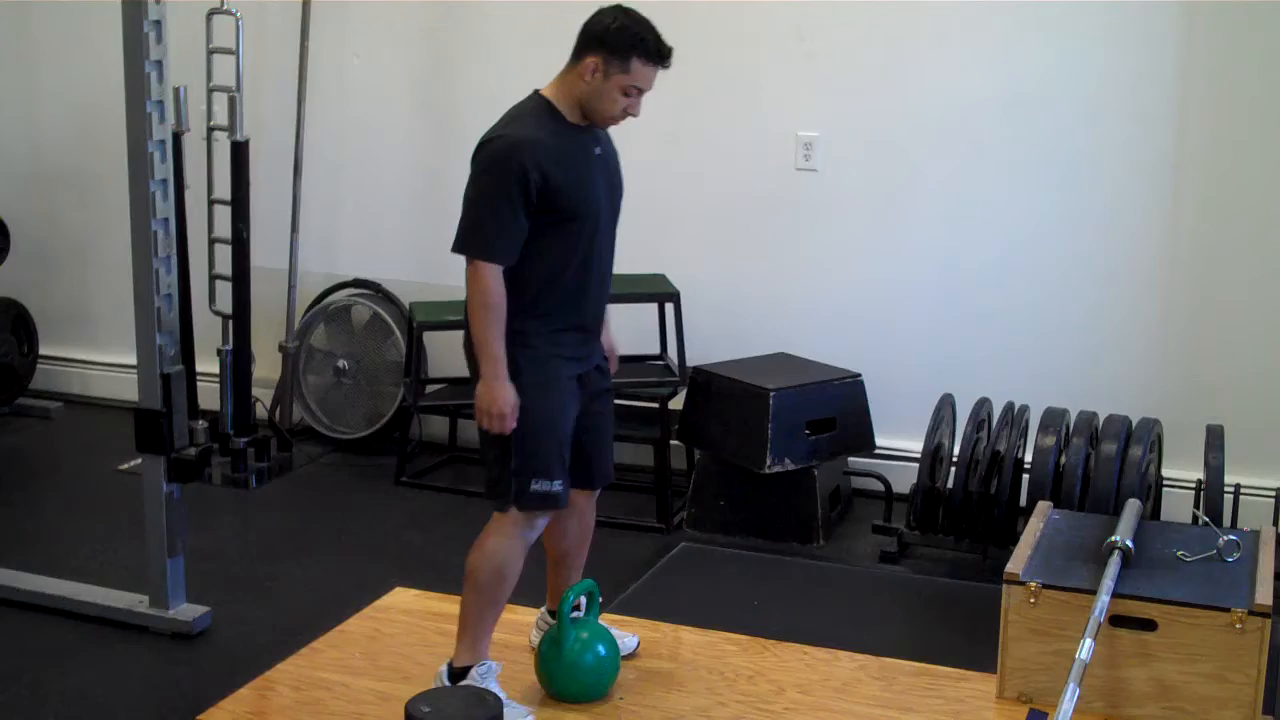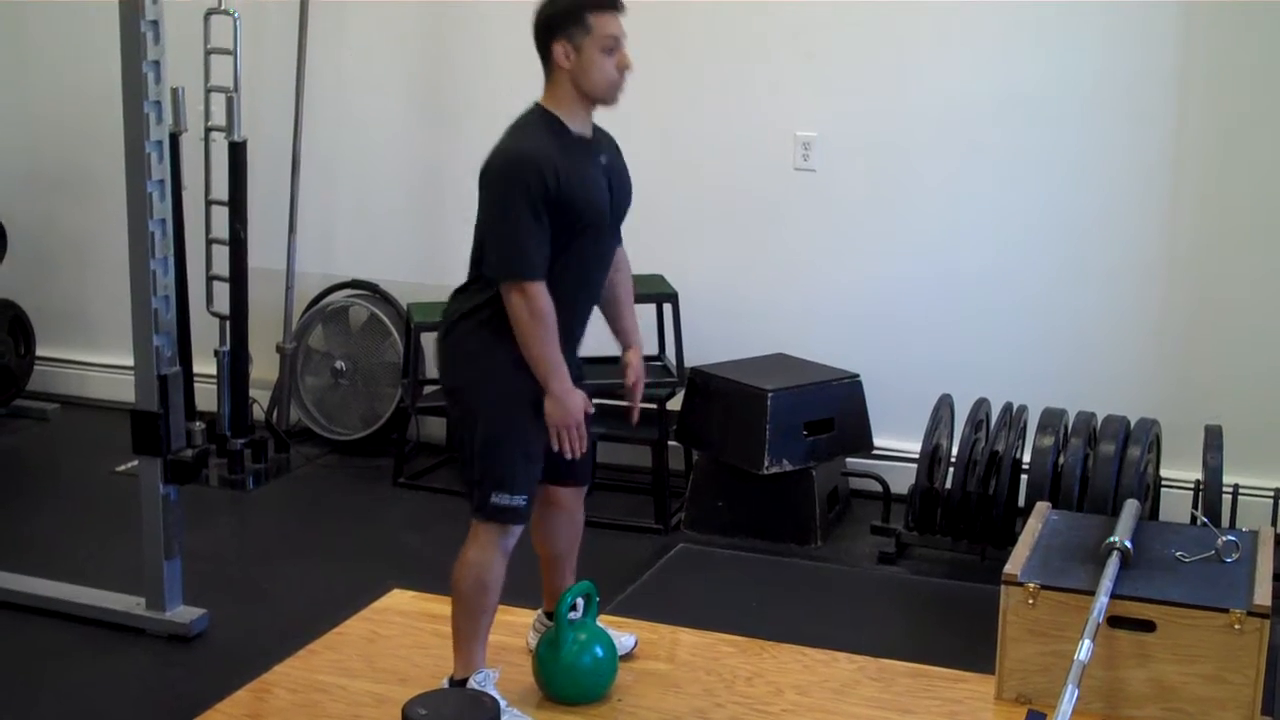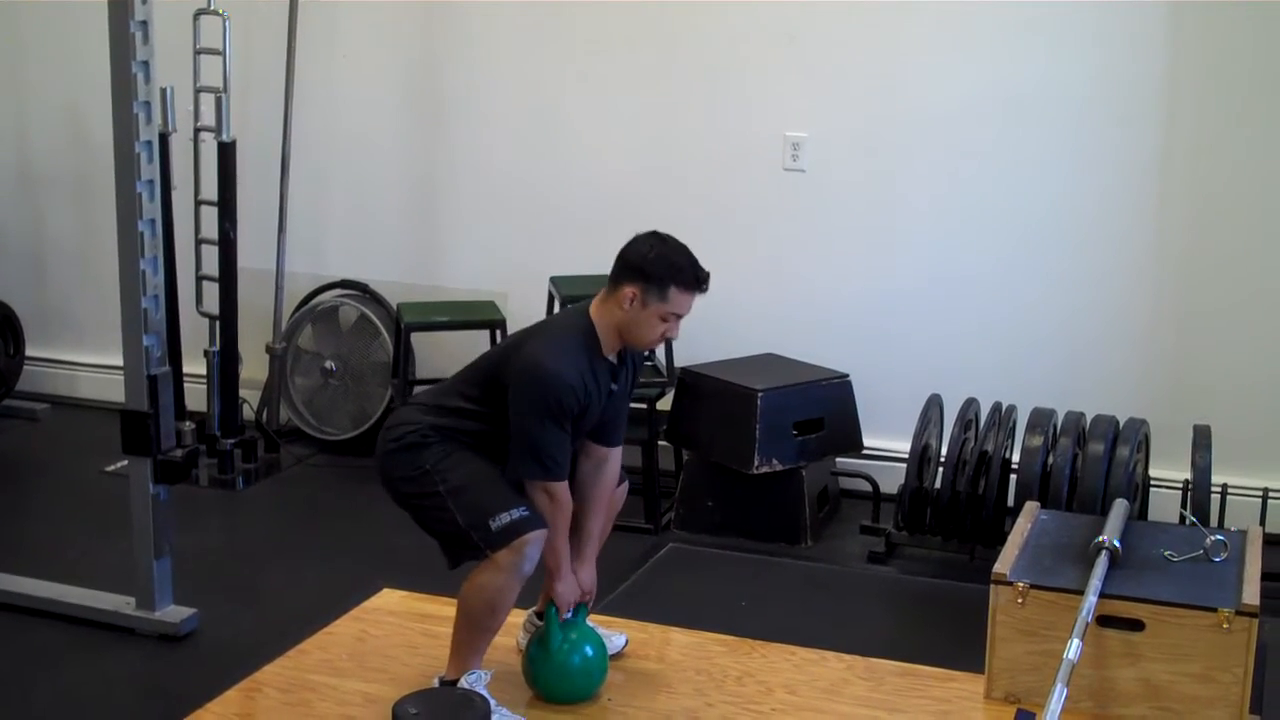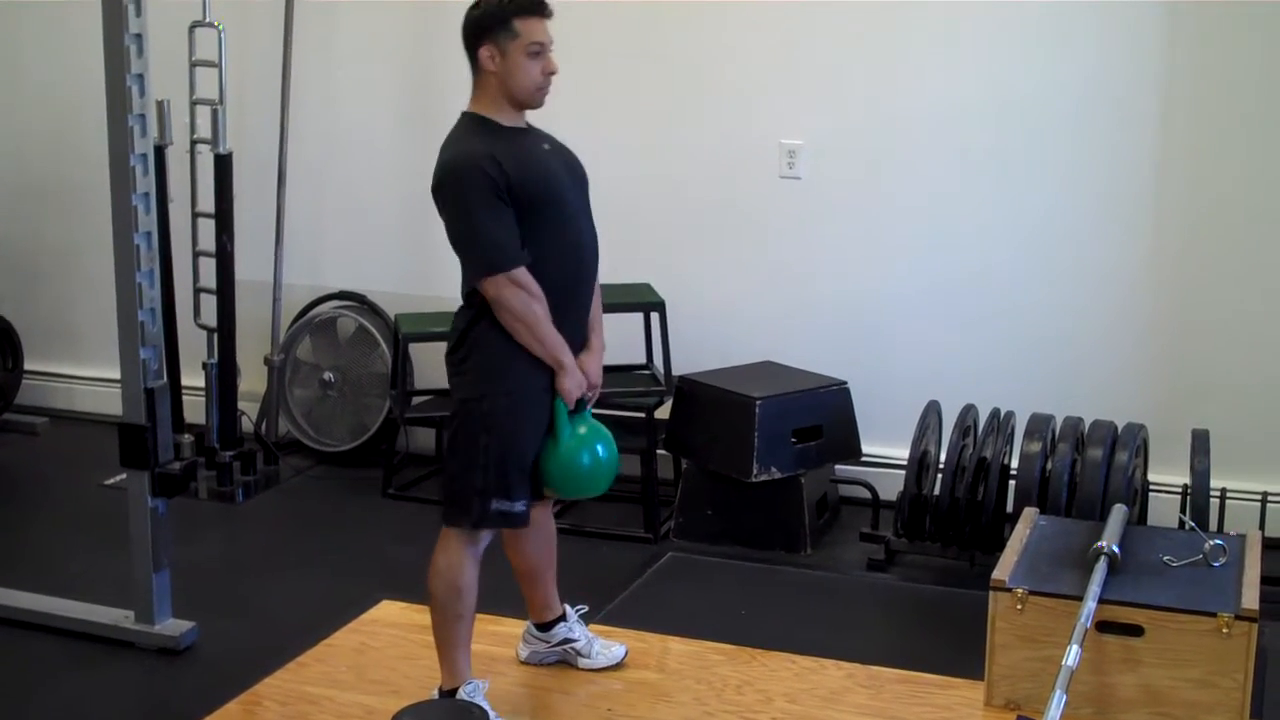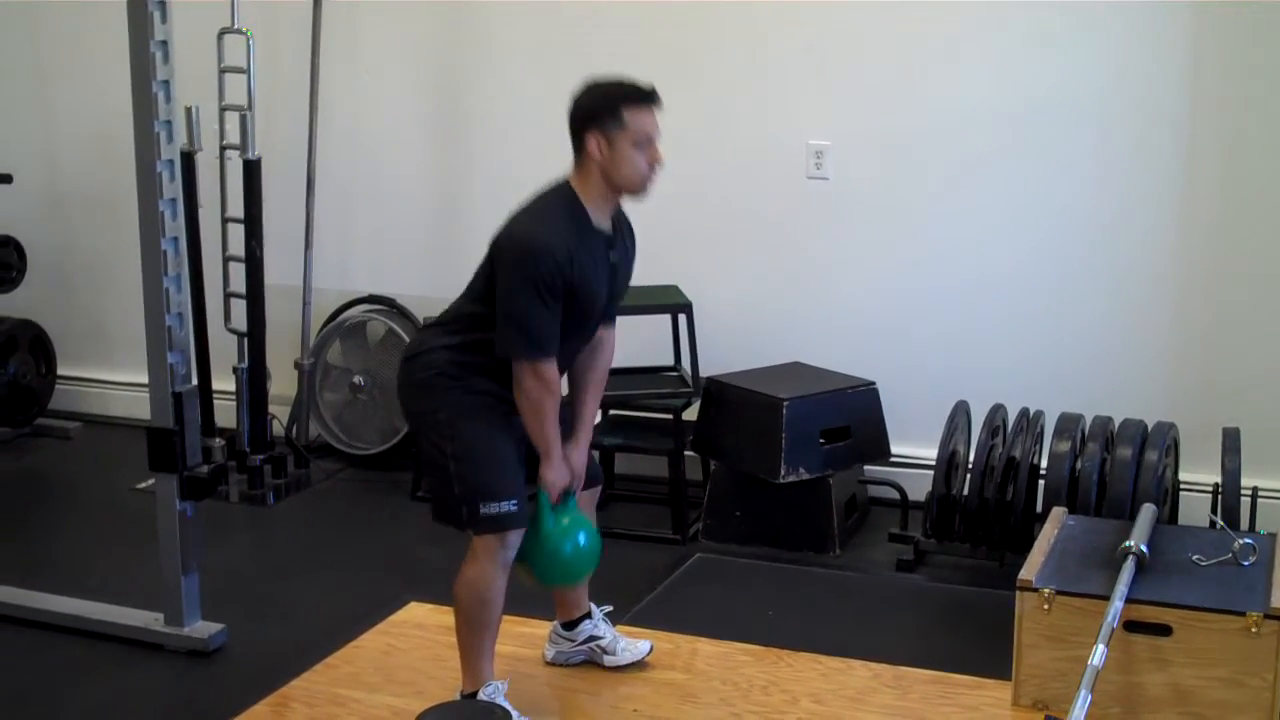
dt=1s
person 1, frame 1
left shoulder: (595, 138)
right shoulder: (516, 146)
right elbow: (484, 267)
left wrist: (599, 325)
right wrist: (493, 375)
left hip: (580, 349)
right hip: (525, 357)
left knee: (582, 488)
right knee: (526, 508)
left ankle: (559, 619)
person 1, frame 2
left shoulder: (603, 150)
right shoulder: (524, 159)
left elbow: (610, 256)
right elbow: (522, 289)
left wrist: (631, 346)
right wrist: (558, 389)
left hip: (551, 351)
right hip: (494, 354)
left knee: (564, 485)
right knee: (502, 518)
left ankle: (557, 620)
person 1, frame 3
left shoulder: (622, 351)
right shoulder: (551, 366)
left elbow: (601, 457)
right elbow: (549, 489)
left wrist: (585, 559)
right wrist: (561, 572)
left hip: (498, 443)
right hip: (424, 448)
left knee: (613, 487)
right knee: (521, 542)
left ankle: (547, 620)
person 1, frame 4
left shoulder: (539, 143)
right shoulder: (470, 160)
left elbow: (577, 251)
right elbow: (504, 284)
left wrist: (591, 346)
right wrist: (564, 363)
left hip: (555, 360)
right hip: (503, 366)
left knee: (534, 500)
right knee: (471, 524)
left ankle: (549, 629)
person 1, frame 5
left shoulder: (618, 232)
right shoulder: (540, 239)
left elbow: (597, 338)
right elbow: (535, 371)
left wrist: (577, 440)
right wrist: (548, 458)
left hip: (510, 378)
right hip: (452, 382)
left knee: (580, 487)
right knee: (502, 528)
left ankle: (575, 628)
